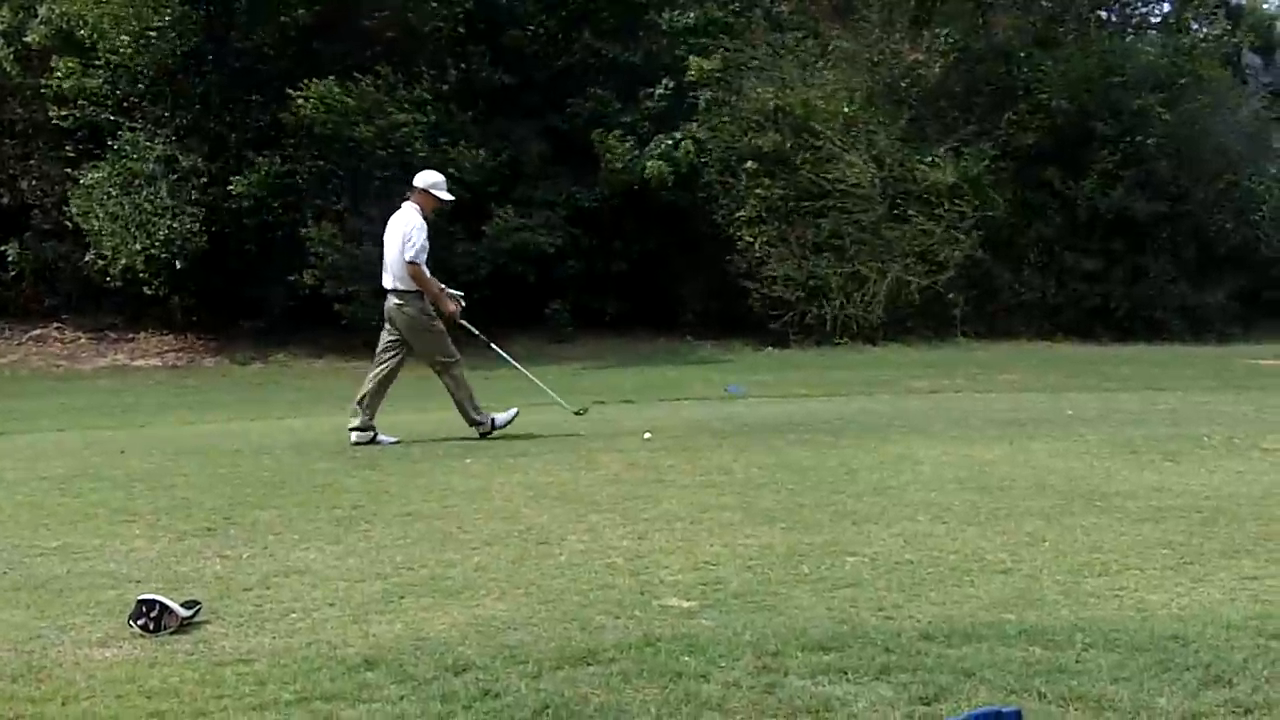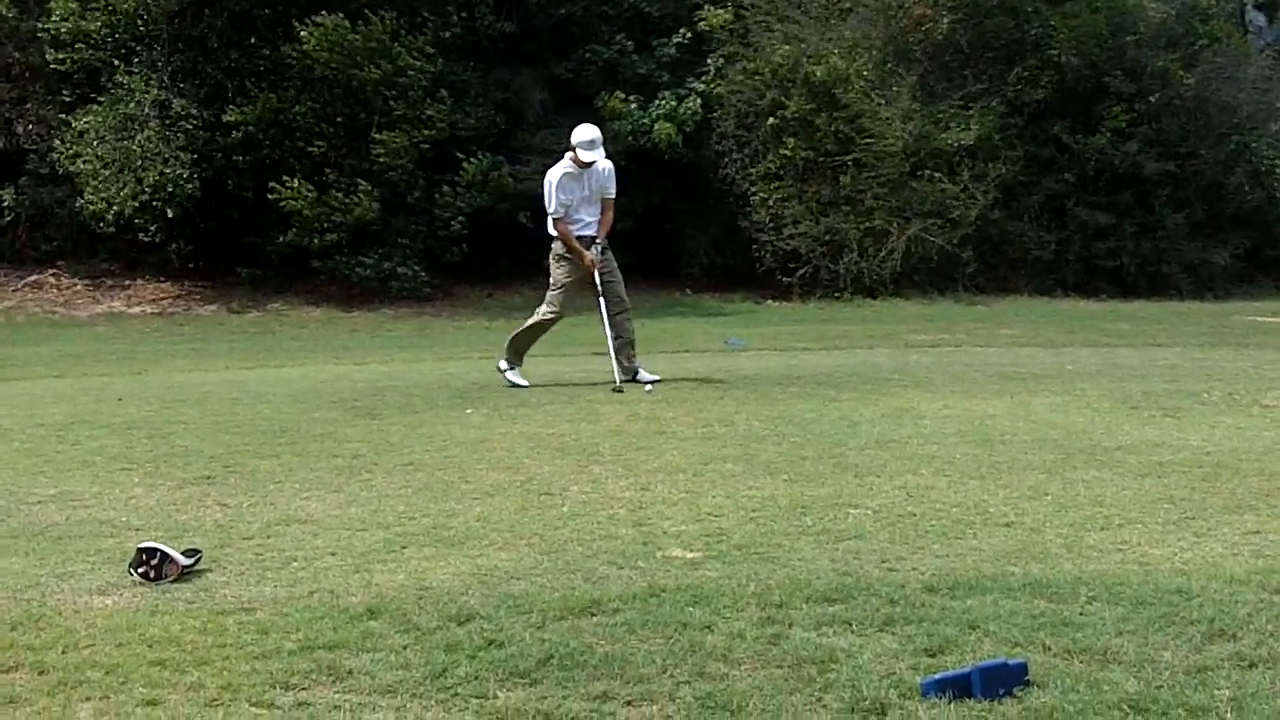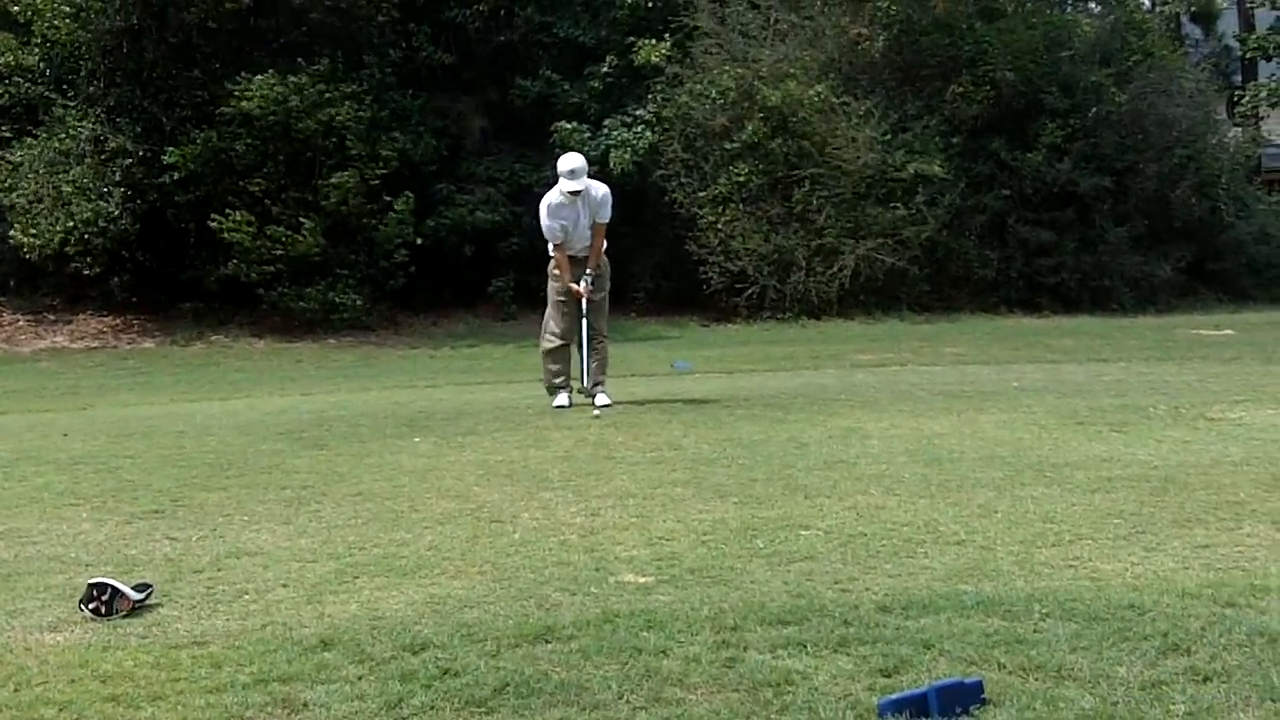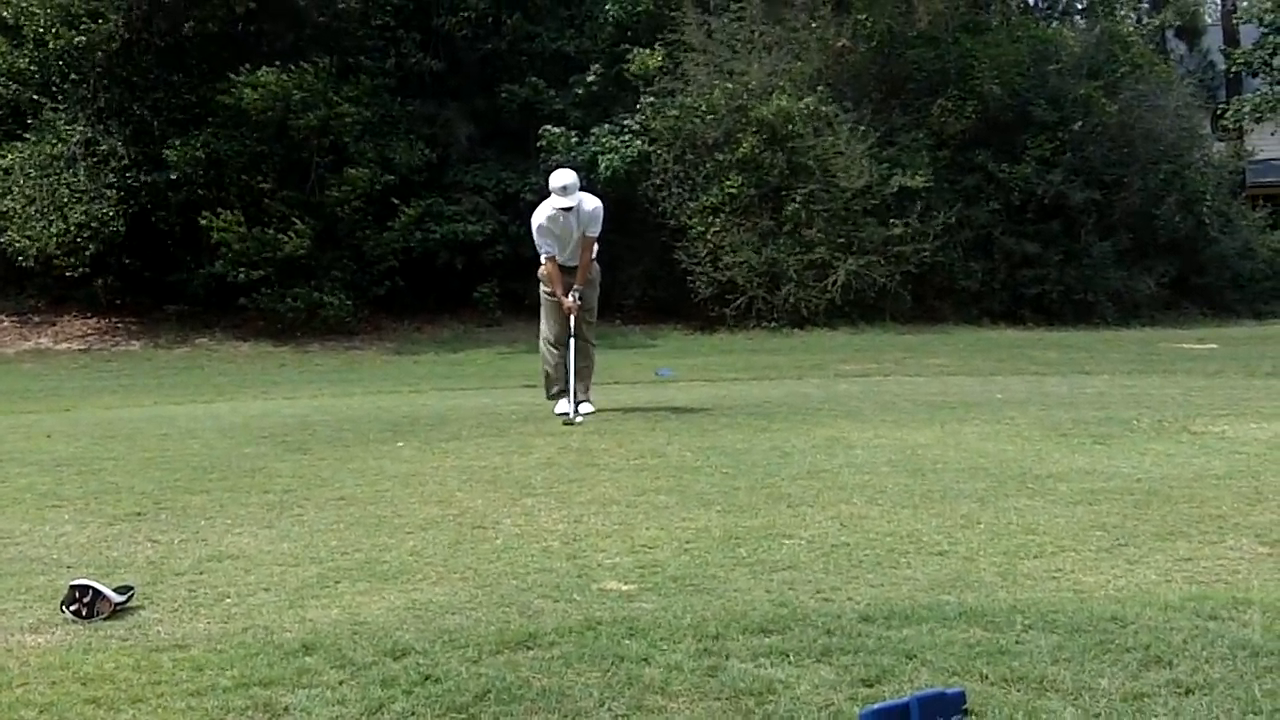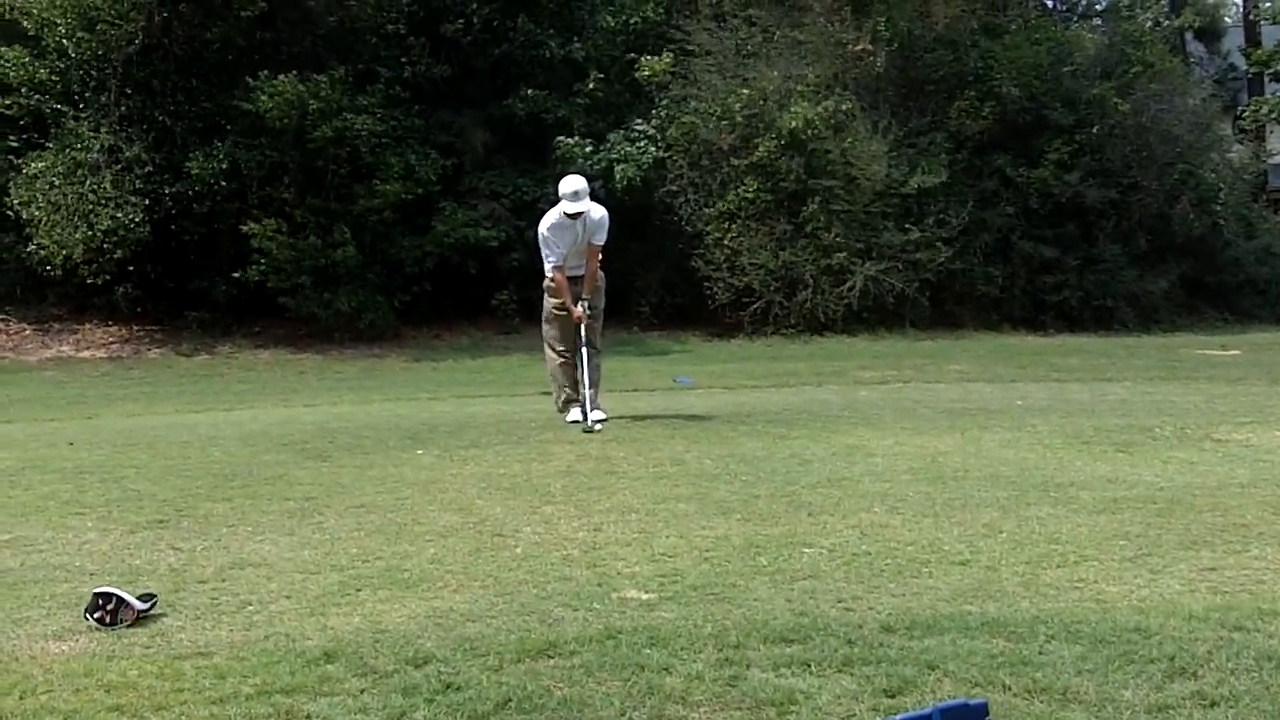
dt=1s
person 1, frame 1
left shoulder: (398, 218)
right shoulder: (415, 223)
right elbow: (414, 270)
left wrist: (442, 290)
right wrist: (445, 301)
left hip: (396, 301)
right hip: (414, 303)
left knee: (387, 363)
right knee: (447, 361)
left ankle: (362, 427)
right ankle: (480, 421)
person 1, frame 2
left shoulder: (606, 168)
right shoulder: (556, 176)
left elbow: (608, 210)
right elbow: (558, 222)
left wrist: (599, 242)
right wrist: (581, 253)
left hip: (597, 244)
right hip: (567, 247)
left knee: (619, 305)
right knee: (552, 309)
left ankle: (629, 367)
right ankle: (511, 360)
person 1, frame 3
left shoulder: (601, 193)
right shoulder: (549, 203)
left elbow: (598, 238)
right elbow: (557, 247)
left wrist: (588, 275)
right wrist: (571, 283)
left hip: (594, 262)
right hip: (563, 264)
left knee: (597, 330)
right knee: (558, 332)
left ankle: (597, 388)
right ankle: (560, 389)
person 1, frame 4
left shoulder: (593, 206)
right shoulder: (541, 217)
left elbow: (587, 250)
right elbow: (550, 259)
left wrist: (577, 289)
right wrist: (562, 296)
left hip: (585, 270)
right hip: (554, 272)
left knee: (584, 335)
right knee: (552, 337)
left ankle: (582, 395)
right ankle: (560, 395)
person 1, frame 5
left shoulder: (599, 215)
right shoulder: (548, 225)
left elbow: (592, 259)
right elbow: (557, 269)
left wrist: (585, 298)
right wrist: (570, 305)
left hip: (590, 280)
right hip: (559, 283)
left knee: (591, 344)
right knee: (560, 346)
left ankle: (591, 403)
right ankle: (570, 404)
